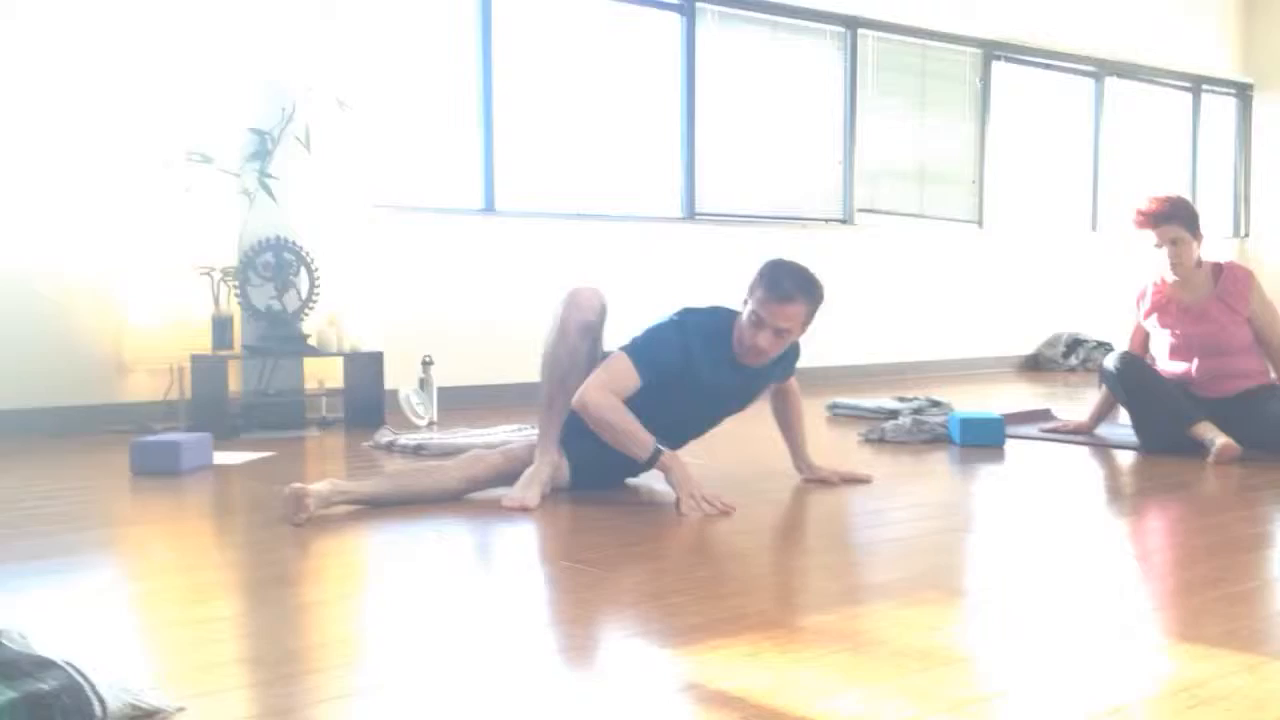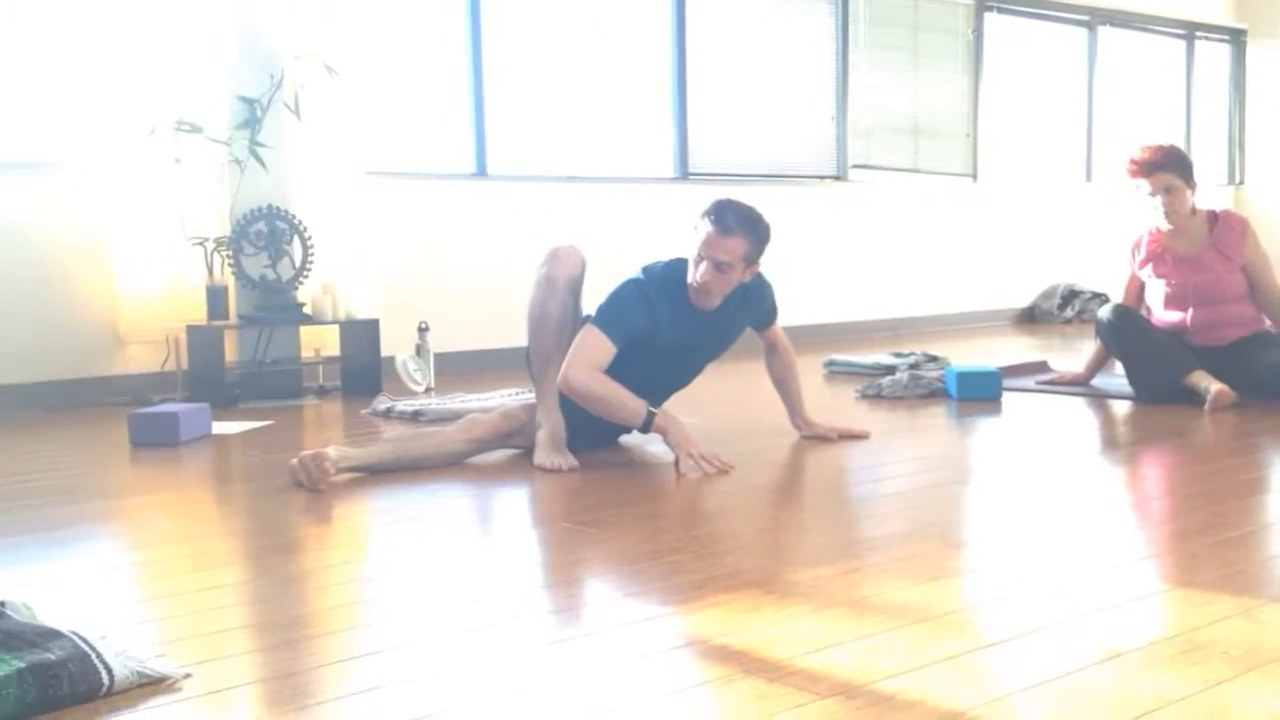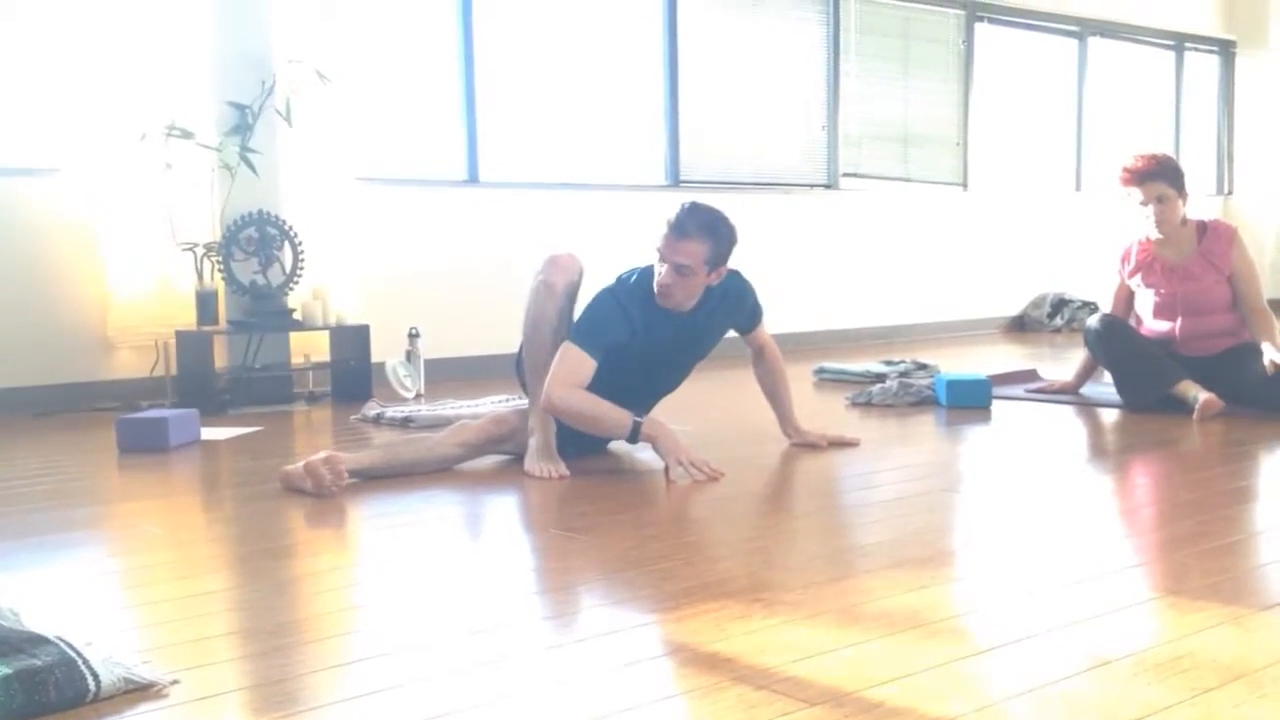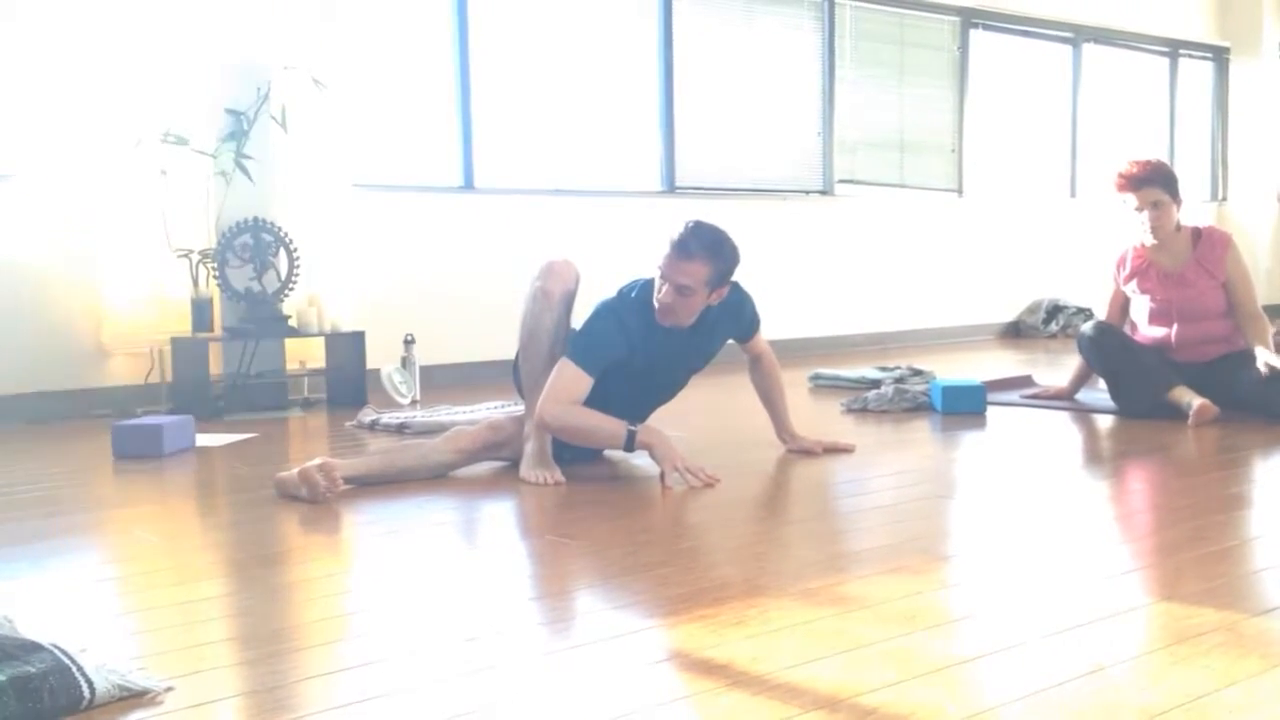
dt=1s
person 1, frame 1
left shoulder: (780, 351)
right shoulder: (687, 332)
left elbow: (786, 392)
right elbow: (590, 398)
left wrist: (804, 464)
right wrist: (671, 463)
left hip: (619, 461)
right hip: (588, 428)
left knee: (493, 468)
left ankle: (338, 492)
person 1, frame 2
left shoulder: (753, 295)
right shoulder: (646, 291)
left elbow: (776, 345)
right elbow: (576, 376)
left wrist: (802, 420)
right wrist: (666, 424)
left hip: (610, 418)
right hip: (572, 388)
left knee: (493, 430)
left ankle: (345, 458)
right ankle: (549, 425)
person 1, frame 3
left shoulder: (733, 293)
right shoulder: (619, 300)
left elbow: (764, 350)
right elbow: (560, 395)
left wrist: (792, 428)
right wrist: (654, 431)
left hip: (604, 421)
right hip: (559, 394)
left knee: (486, 435)
right ankle: (540, 436)
person 1, frame 4
left shoulder: (733, 305)
right shoulder: (620, 315)
left elbow: (761, 356)
right elbow: (554, 410)
left wrist: (788, 434)
right wrist: (649, 438)
left hip: (602, 423)
right hip: (555, 399)
left knee: (478, 442)
person 2, frame 1
left shoulder: (1239, 281)
right shoulder: (1149, 298)
right elbow: (1125, 372)
right wrist: (1090, 422)
left hip: (1246, 403)
right hip: (1179, 407)
right knee: (1116, 363)
right ankle: (1210, 436)
person 2, frame 2
left shoulder: (1234, 229)
right shoulder: (1144, 248)
right elbow: (1119, 323)
right wrist: (1087, 373)
left hip: (1241, 350)
right hip: (1174, 356)
right knee: (1110, 315)
right ankle: (1205, 385)
person 2, frame 3
left shoulder: (1223, 239)
right shoulder: (1133, 257)
left elbow: (1255, 308)
right elbow: (1108, 334)
right wrist: (1076, 381)
left hip: (1226, 360)
right hip: (1160, 365)
right knee: (1098, 326)
right ankle: (1192, 394)
person 2, frame 4
left shoulder: (1217, 245)
right shoulder: (1128, 263)
left elbow: (1251, 315)
right elbow: (1103, 338)
right wrist: (1071, 387)
left hip: (1220, 366)
right hip: (1155, 371)
right knee: (1091, 334)
right ankle: (1186, 400)
